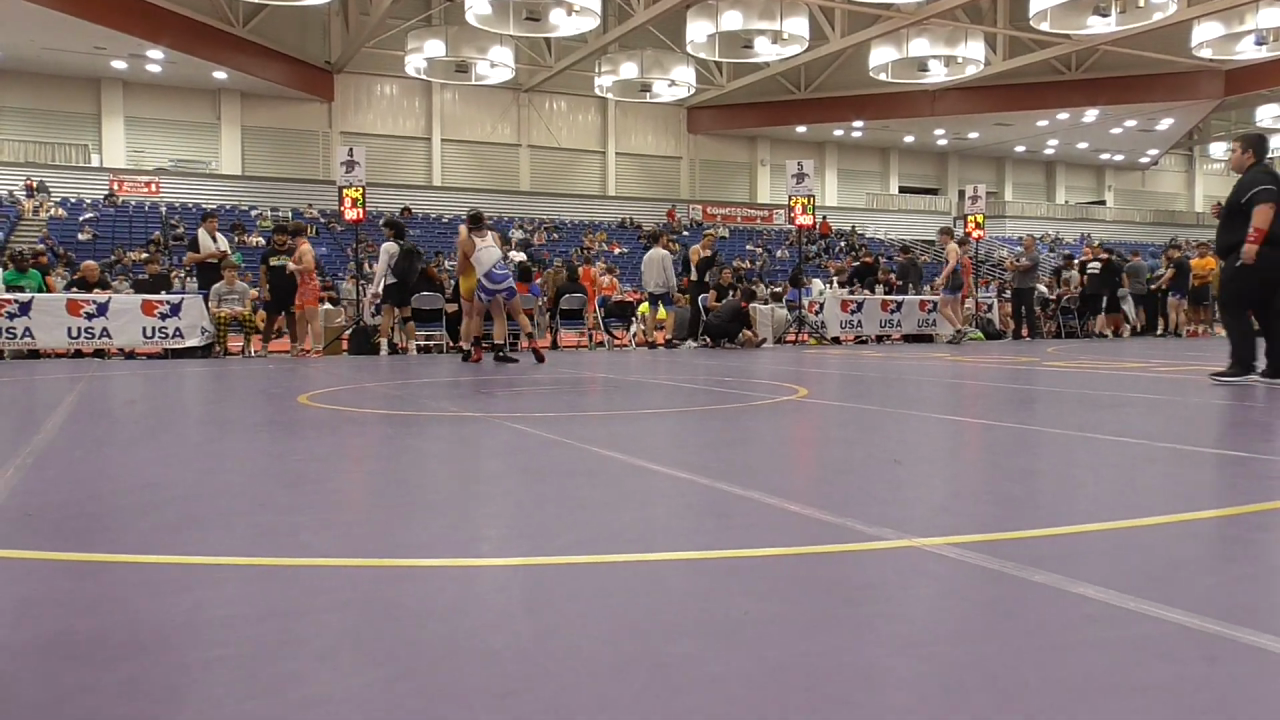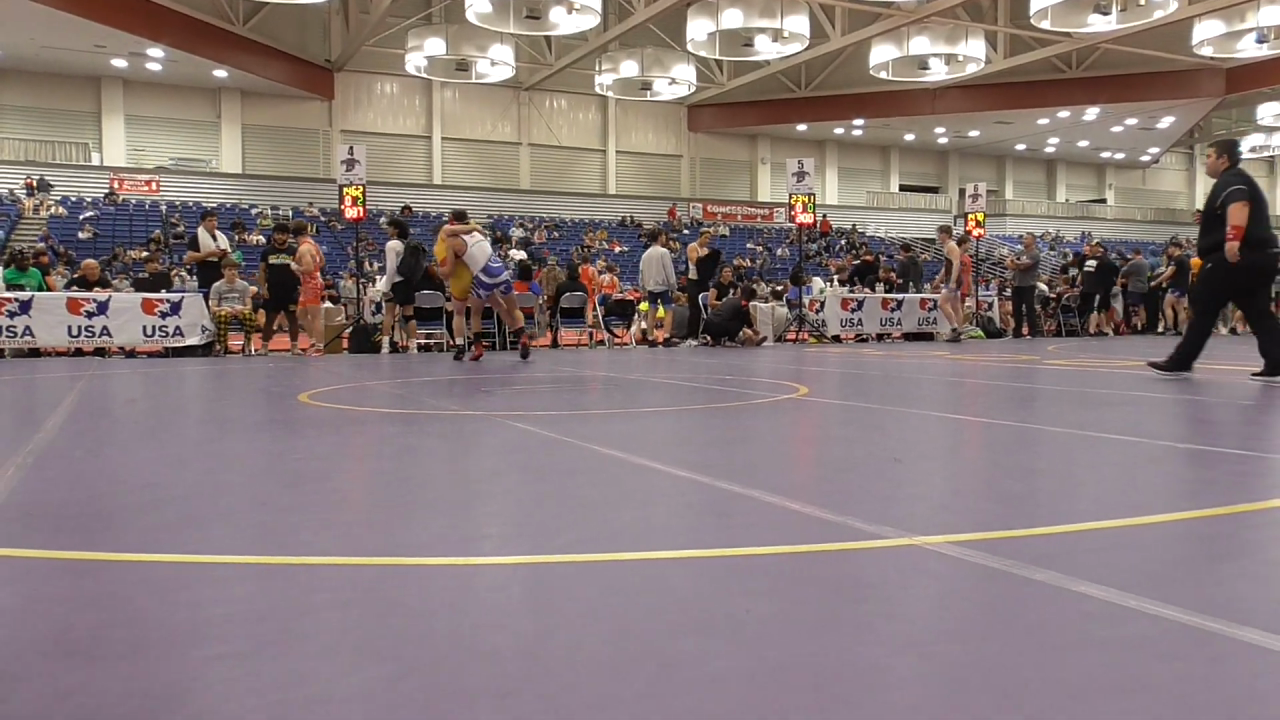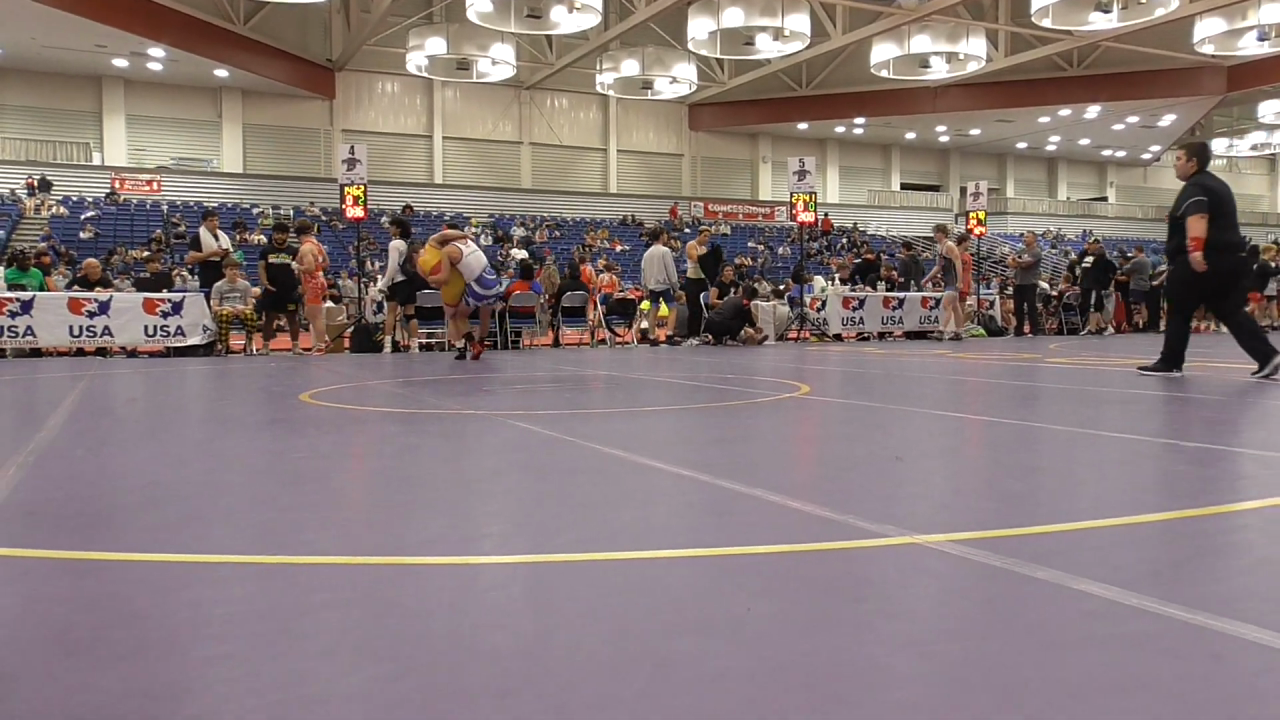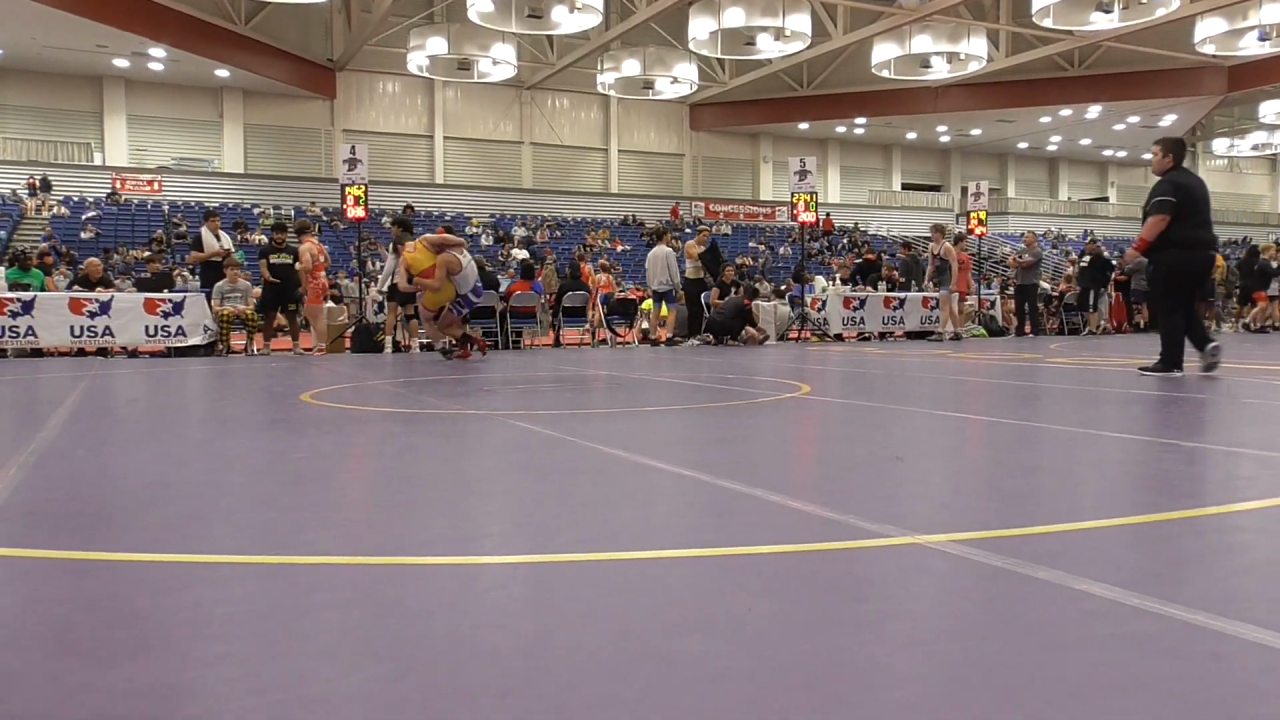
dt=0.2s
person 1, frame 1
left shoulder: (1257, 177)
right shoulder: (1254, 178)
left wrist: (1252, 241)
right wrist: (1224, 214)
left hip: (1252, 257)
left knee: (1232, 308)
left ankle: (1242, 365)
person 1, frame 2
left shoulder: (1230, 180)
right shoulder: (1239, 181)
left elbow: (1239, 206)
left wrist: (1232, 239)
right wrist: (1206, 221)
left hip: (1232, 257)
right hip: (1259, 256)
left knee: (1203, 310)
right knee: (1259, 313)
left ankle: (1179, 363)
person 1, frame 3
left shoulder: (1194, 188)
right shoulder: (1217, 185)
left elbow: (1196, 218)
left wrist: (1194, 249)
left hip: (1200, 261)
right hip: (1233, 259)
left knee: (1178, 311)
right knee: (1231, 313)
left ankle: (1170, 363)
person 1, frame 4
left shoulder: (1167, 184)
right shoulder: (1193, 182)
left elbow: (1160, 219)
left wrist: (1137, 248)
left hip: (1175, 255)
right hip: (1202, 254)
left knee: (1168, 310)
right knee: (1184, 307)
left ankle: (1170, 363)
right ankle: (1206, 345)
